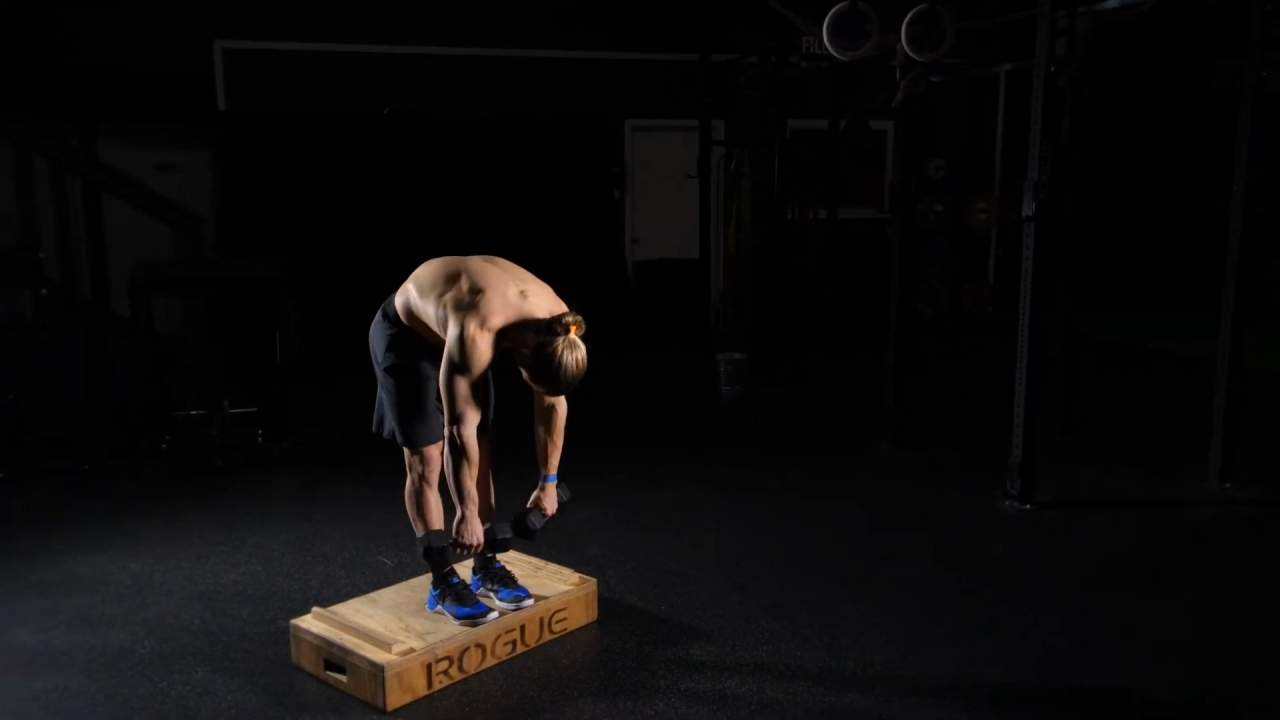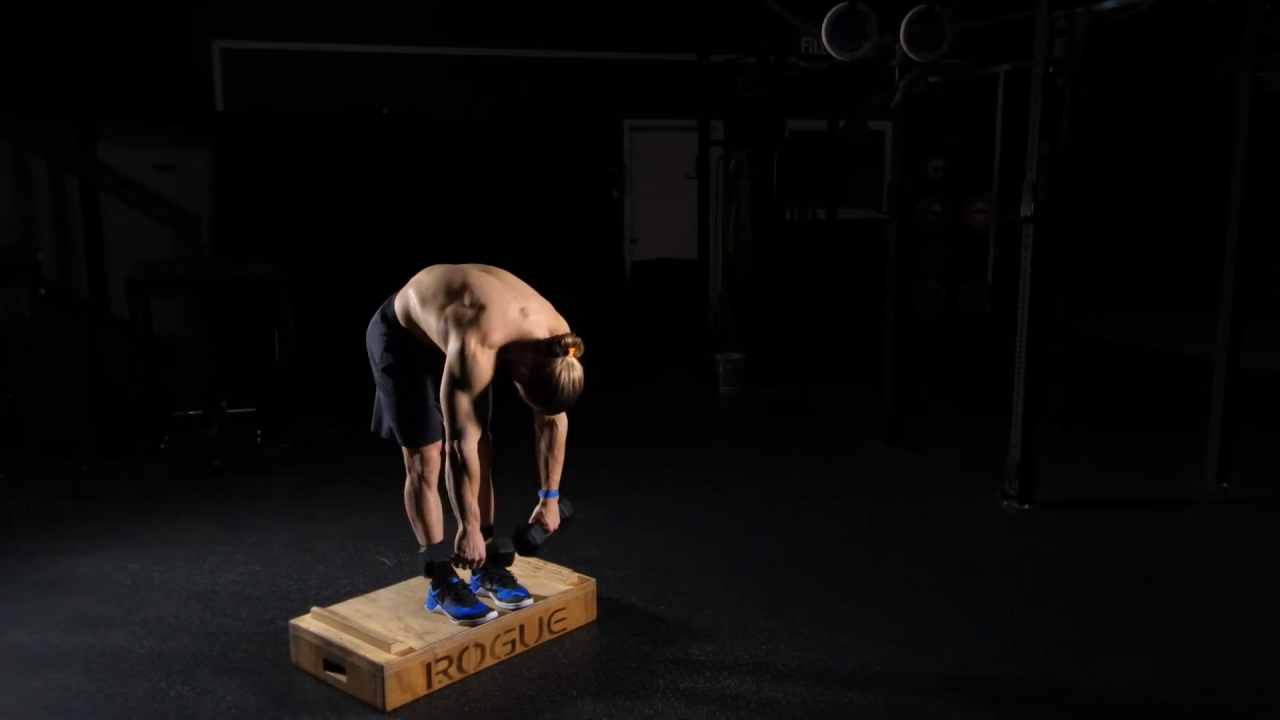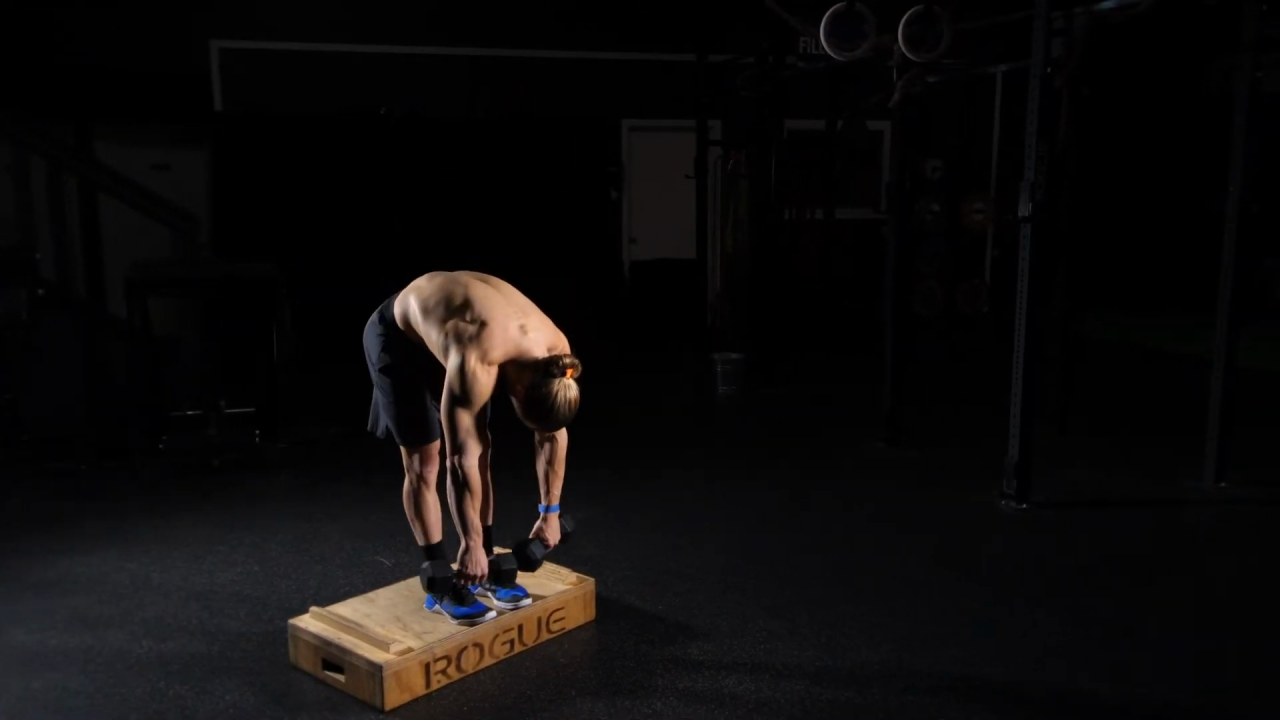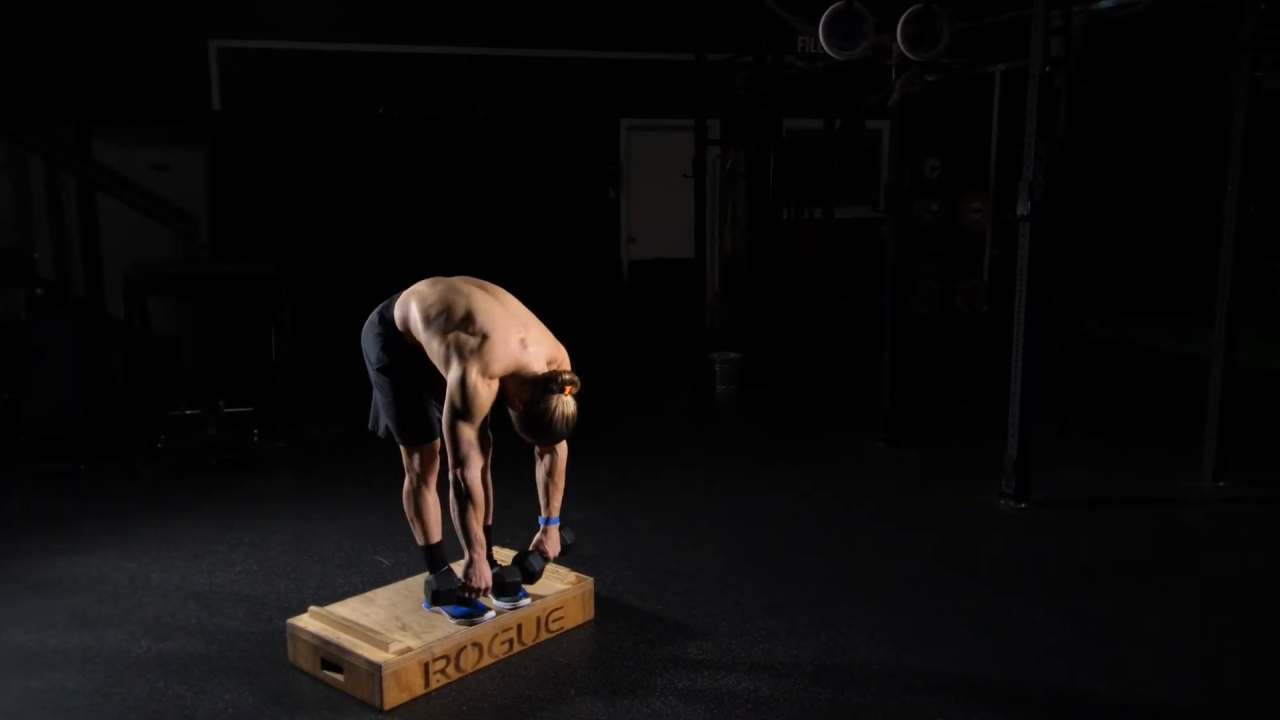
dt=0.2s
person 1, frame 1
left shoulder: (557, 321)
right shoulder: (476, 331)
left elbow: (553, 403)
right elbow: (459, 428)
left wrist: (548, 482)
right wrist: (467, 512)
left hip: (452, 332)
right hip: (404, 334)
left knee: (481, 450)
right knee: (427, 460)
left ankle: (487, 568)
right ankle: (443, 585)
person 1, frame 2
left shoulder: (558, 335)
right shoulder: (477, 344)
left elbow: (553, 419)
right elbow: (460, 444)
left wrist: (549, 496)
right wrist: (469, 528)
left hip: (448, 332)
right hip: (401, 335)
left knee: (483, 449)
right knee: (426, 461)
left ankle: (486, 568)
right ankle: (443, 585)
person 1, frame 3
left shoulder: (556, 349)
right shoulder: (476, 360)
left elbow: (553, 436)
right elbow: (460, 460)
left wrist: (550, 512)
right wrist: (471, 543)
left hip: (447, 329)
right hip: (397, 336)
left knee: (482, 449)
right knee: (424, 461)
left ankle: (486, 566)
person 1, frame 4
left shoulder: (556, 362)
right shoulder: (477, 374)
left elbow: (553, 448)
right elbow: (462, 471)
left wrist: (550, 525)
right wrist: (475, 557)
left hip: (447, 328)
right hip: (395, 336)
left knee: (481, 449)
right knee: (424, 460)
left ankle: (488, 564)
right ankle: (441, 580)
